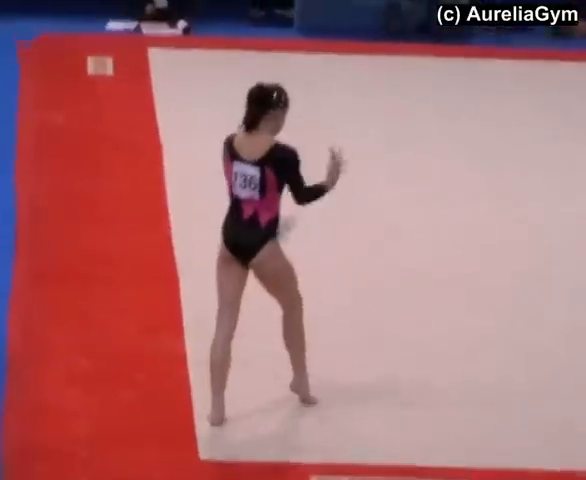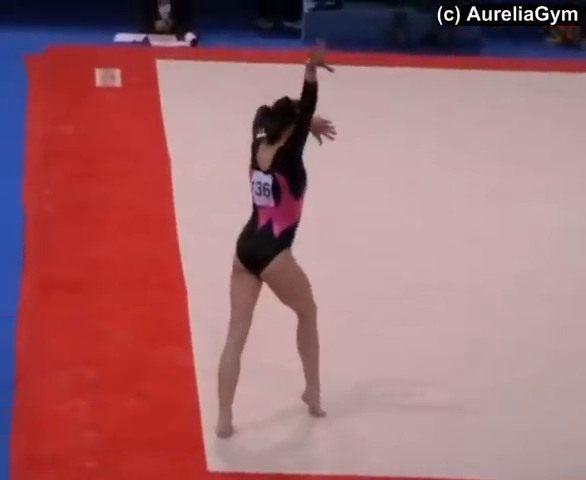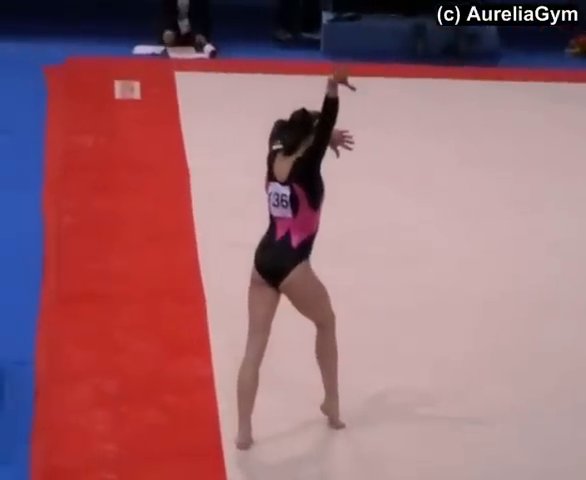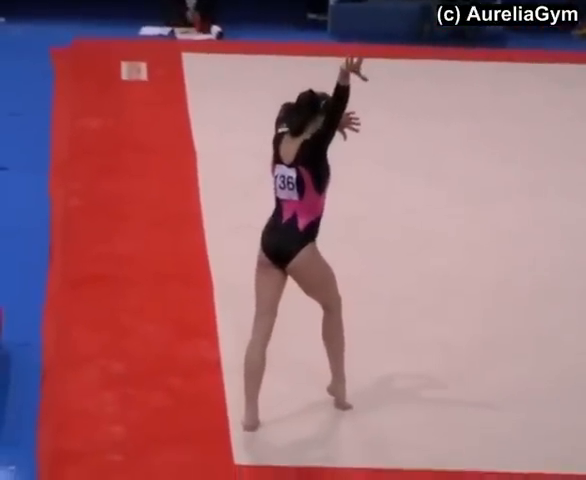
dt=1s
person 1, frame 1
left shoulder: (230, 144)
right shoulder: (283, 155)
right elbow: (302, 196)
right wrist: (330, 180)
left hip: (231, 239)
right hip: (260, 243)
left knee: (225, 324)
right knee: (292, 307)
left ankle: (217, 407)
right ankle: (301, 384)
person 1, frame 2
left shoulder: (258, 148)
right shoulder: (288, 156)
left elbow: (265, 114)
right elbow: (303, 118)
left wrist: (308, 122)
right wrist: (311, 72)
left hip: (245, 249)
right hip: (273, 254)
left knee: (235, 335)
right knee: (307, 313)
left ankle: (224, 418)
right ankle: (313, 393)
person 1, frame 3
left shoulder: (274, 159)
right shoulder: (306, 166)
left elbow: (286, 131)
right elbow: (323, 131)
left wrist: (326, 136)
right wrist: (333, 89)
left hip: (263, 260)
right hip: (291, 265)
left knee: (254, 346)
right knee: (326, 324)
left ankle: (243, 430)
right ankle: (332, 404)
person 1, frame 4
left shoulder: (280, 141)
right shoulder: (313, 149)
left elbow: (295, 117)
right elbow: (331, 119)
left wrist: (335, 121)
right wrist: (345, 80)
left hip: (270, 241)
right hip: (298, 246)
left knee: (261, 328)
right knee: (332, 306)
left ankle: (250, 412)
right ankle: (338, 385)
